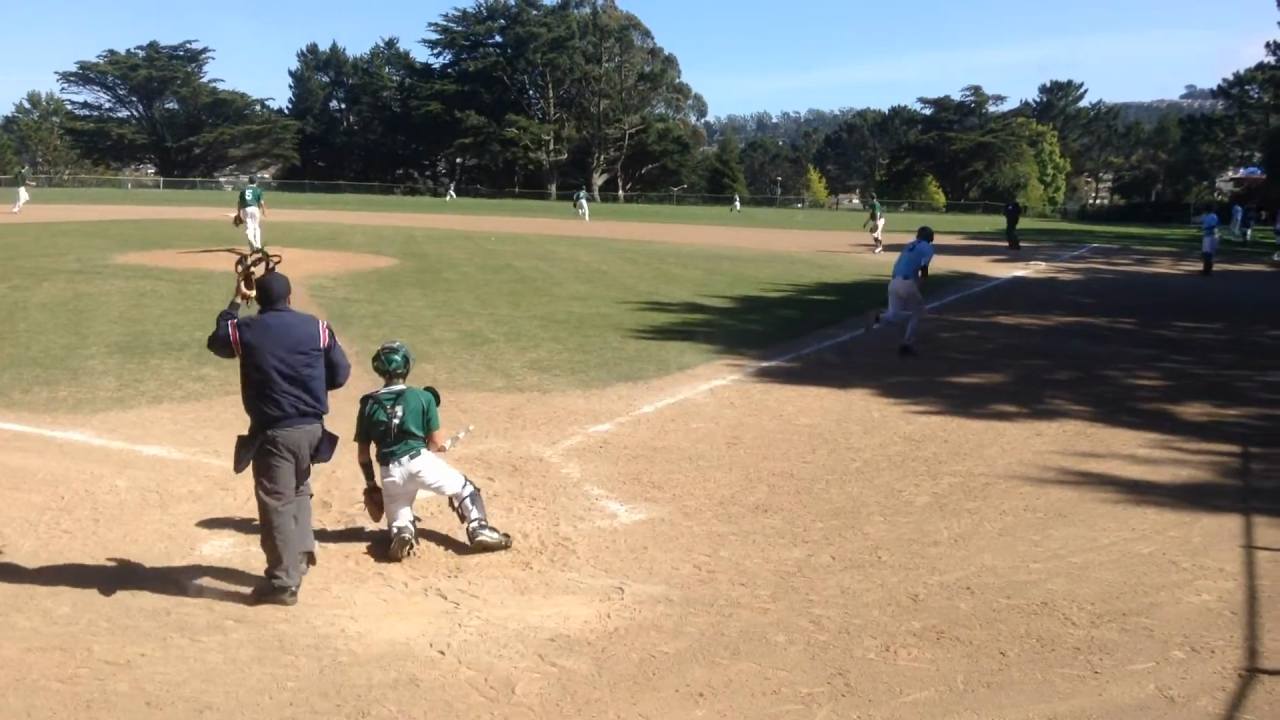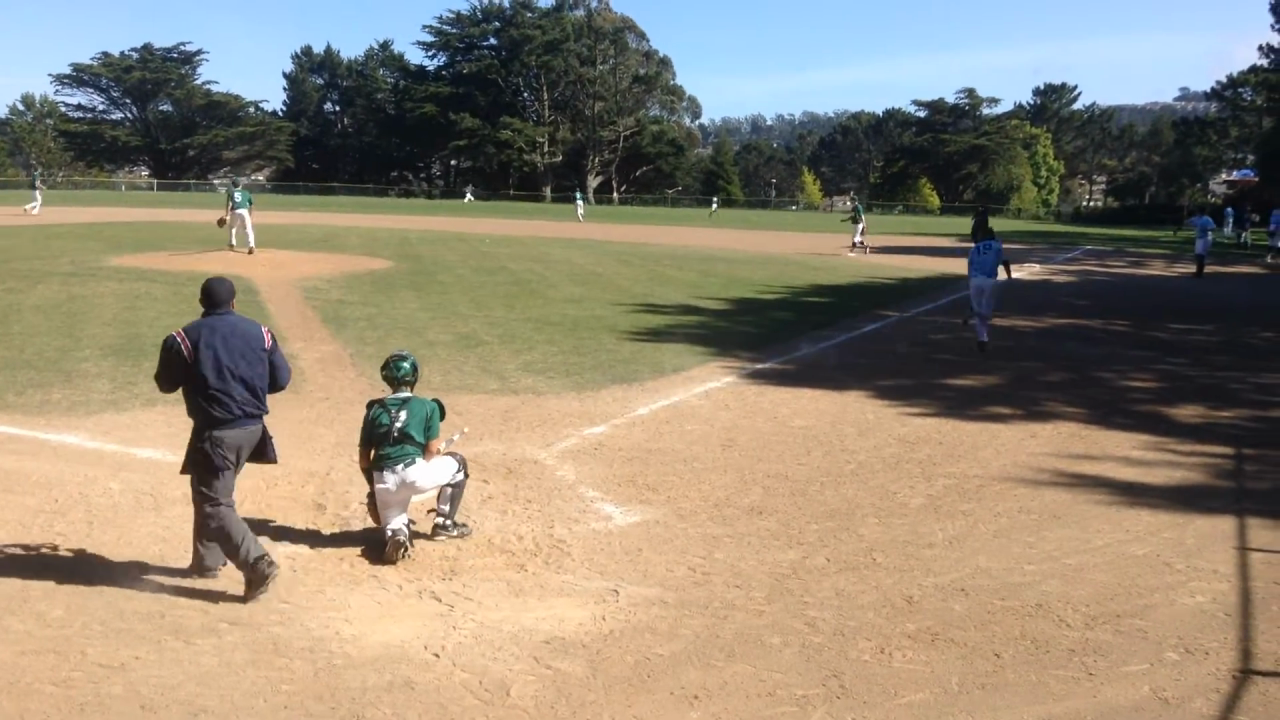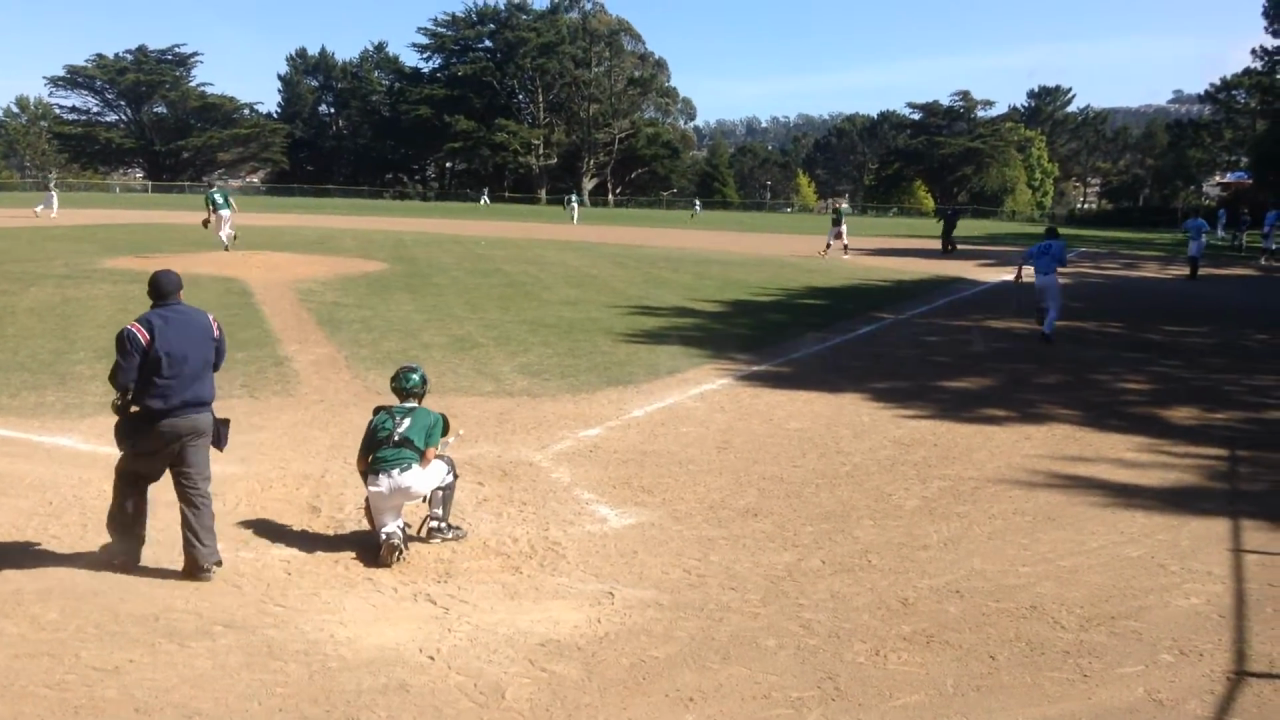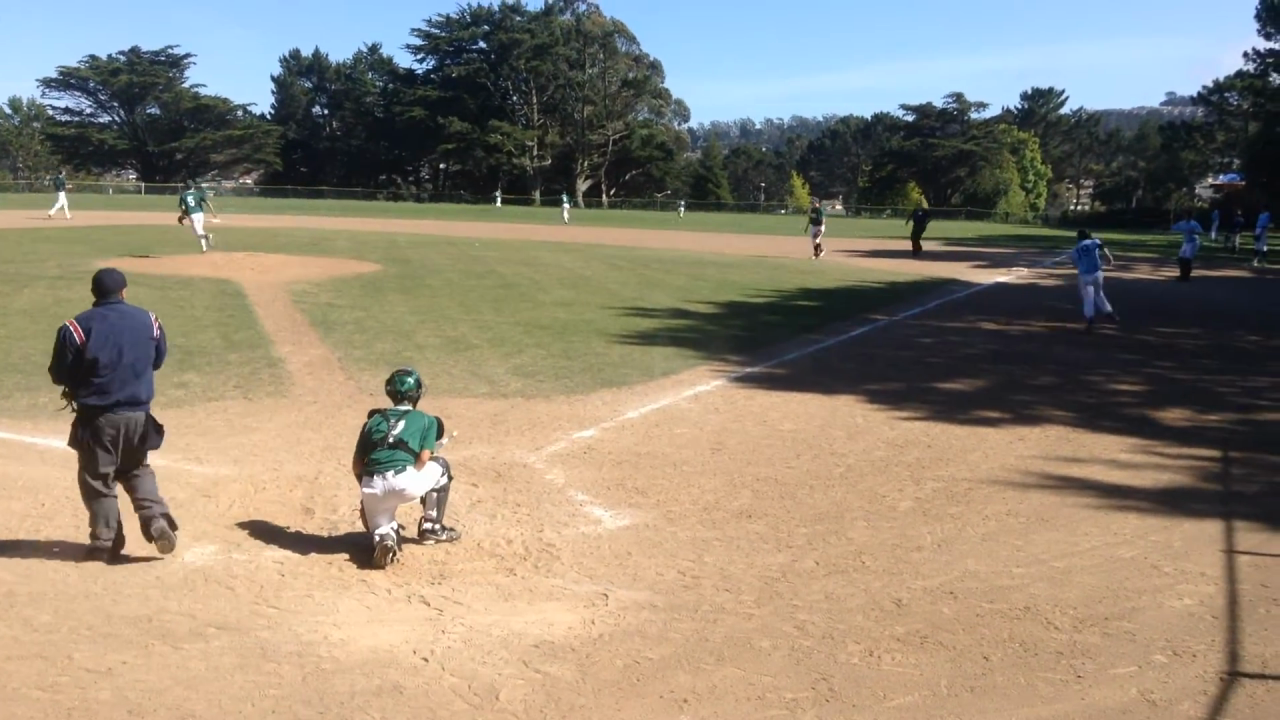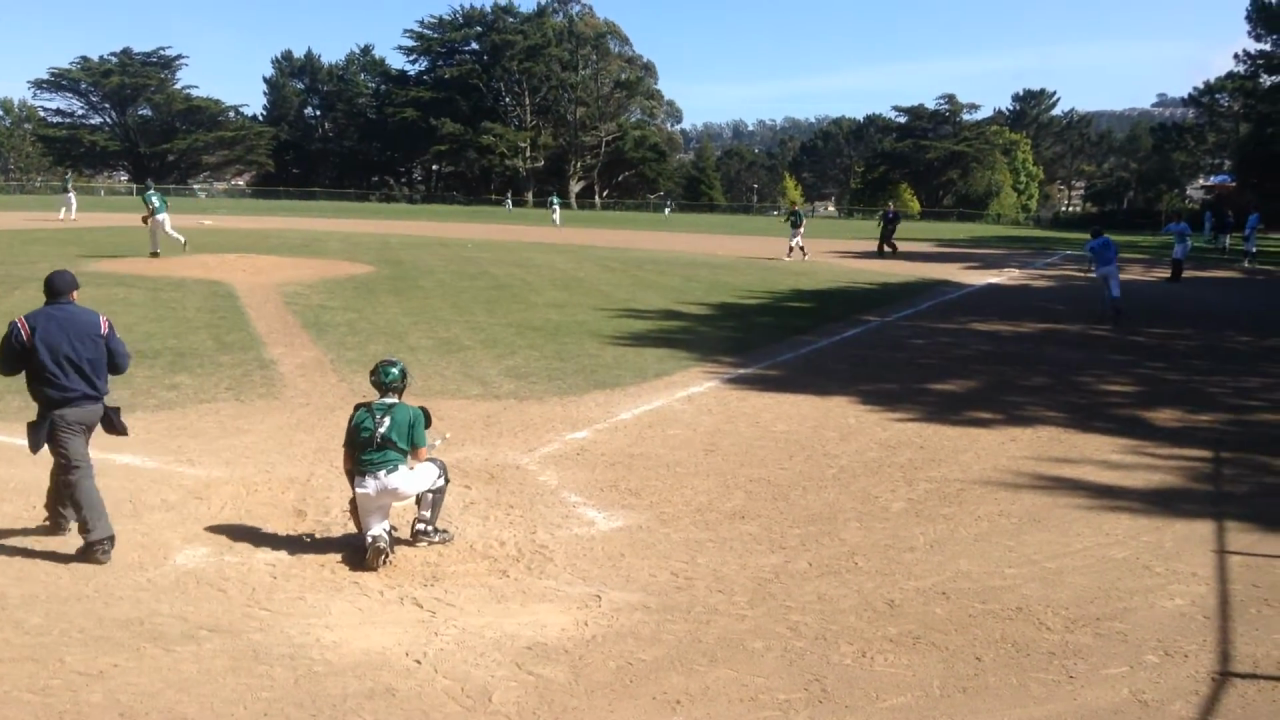
dt=0.3s
person 1, frame 1
left shoulder: (245, 331)
right shoulder: (318, 327)
left elbow: (216, 341)
right elbow: (340, 375)
left wrist: (235, 302)
left hip: (273, 433)
right hip: (311, 428)
left knee: (276, 505)
right knee: (297, 491)
left ankle: (283, 583)
right ankle: (301, 551)
person 1, frame 2
left shoulder: (185, 338)
right shoulder: (259, 332)
left elbow: (166, 383)
right elbow: (281, 379)
left hip: (216, 433)
right hip: (251, 428)
left knee: (213, 503)
right knee: (218, 495)
left ankle: (256, 562)
right ankle: (207, 560)
person 1, frame 3
left shoulder: (139, 329)
right shoulder: (207, 321)
left elbow: (122, 380)
right elbow: (216, 363)
left wrist: (126, 397)
left hip: (160, 421)
right hip: (200, 418)
left knee: (131, 478)
right knee: (195, 489)
left ankle: (126, 549)
right ankle: (202, 560)
person 1, frame 4
left shoulder: (77, 327)
right shoulder: (149, 320)
left elbow: (60, 375)
right elbow: (157, 360)
left wrist: (79, 383)
left hip: (100, 417)
right hip: (138, 413)
left knee: (97, 480)
right knee: (138, 470)
left ankle: (105, 544)
right ankle: (157, 520)
person 1, frame 5
left shoulder: (26, 325)
right shoulder: (98, 321)
right elbow: (121, 363)
left hip: (59, 412)
right hip: (92, 407)
left knee: (76, 473)
right knee: (68, 464)
left ankle: (99, 540)
right ankle: (60, 518)
person 2, frame 1
left shoulder: (368, 404)
right shoulder: (423, 397)
left elbow: (363, 454)
right elbow: (436, 442)
left wrist: (371, 484)
left hip: (390, 472)
right hip: (419, 461)
left knee: (399, 523)
right knee: (463, 489)
left ankle: (401, 533)
right ankle: (479, 528)
person 2, frame 2
left shoulder: (374, 410)
right shoulder: (428, 406)
left elbow: (363, 459)
right elbow: (432, 451)
left wrist: (373, 490)
left hip: (384, 480)
right hip: (413, 473)
left knee: (393, 526)
right knee: (456, 463)
left ankle: (396, 534)
right ankle: (444, 523)
person 2, frame 3
left shoulder: (380, 416)
right shoulder: (432, 417)
left elbow: (361, 462)
right elbow: (428, 457)
left wrist: (372, 491)
left hip: (377, 484)
right hip: (408, 480)
left knee: (387, 529)
right knee: (445, 465)
left ankle: (391, 537)
right ankle: (438, 527)
person 2, frame 4
left shoulder: (374, 419)
right shoulder: (427, 420)
left elbow: (357, 465)
right elbow: (423, 459)
left wrist: (368, 493)
left hip: (372, 486)
right hip: (403, 482)
left knee: (381, 529)
right knee: (440, 466)
left ankle: (384, 538)
right ankle: (432, 528)
person 2, frame 5
left shoulder: (359, 413)
right shoulder: (413, 413)
left elbow: (348, 461)
right elbow: (420, 456)
left wrist: (356, 493)
left hip: (364, 485)
right hip: (395, 481)
left knee: (374, 532)
right knee: (437, 468)
left ankle: (377, 541)
right ankle: (425, 529)
